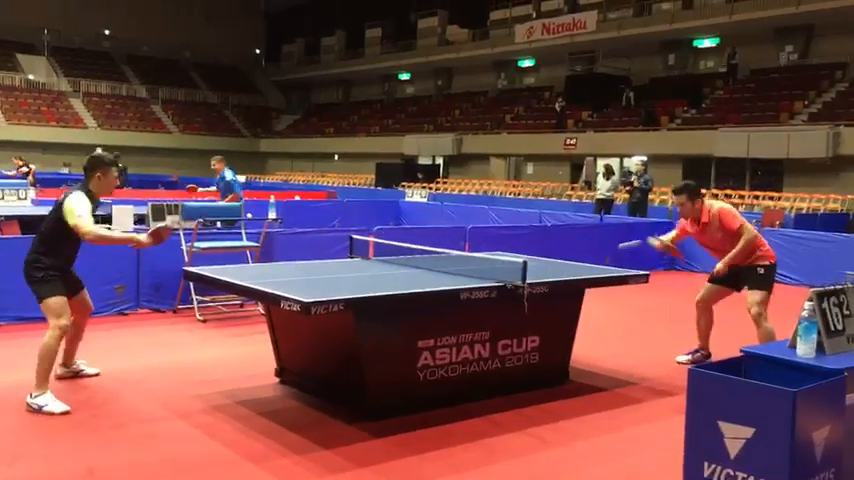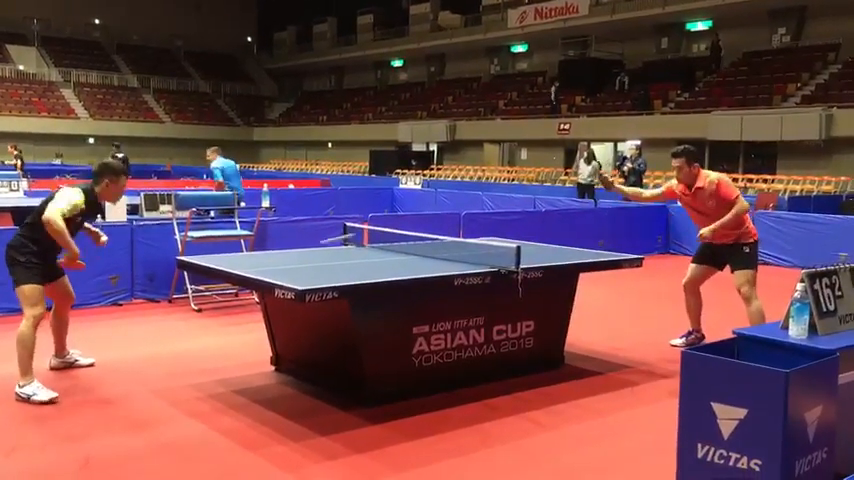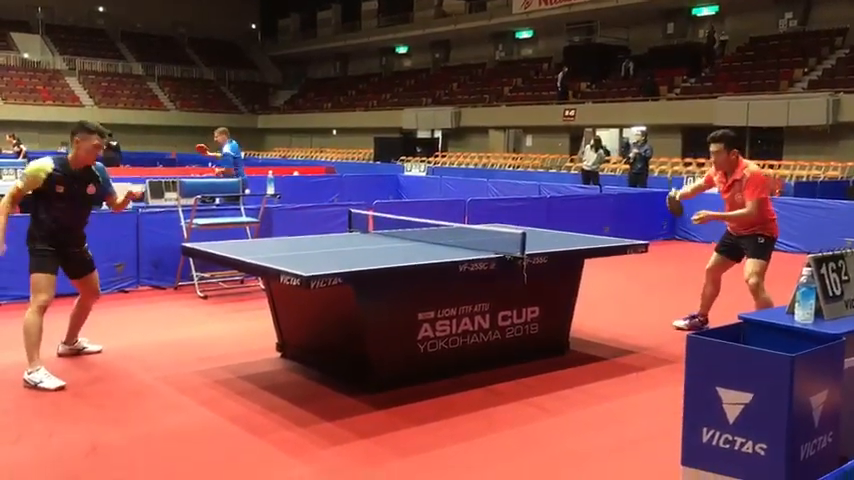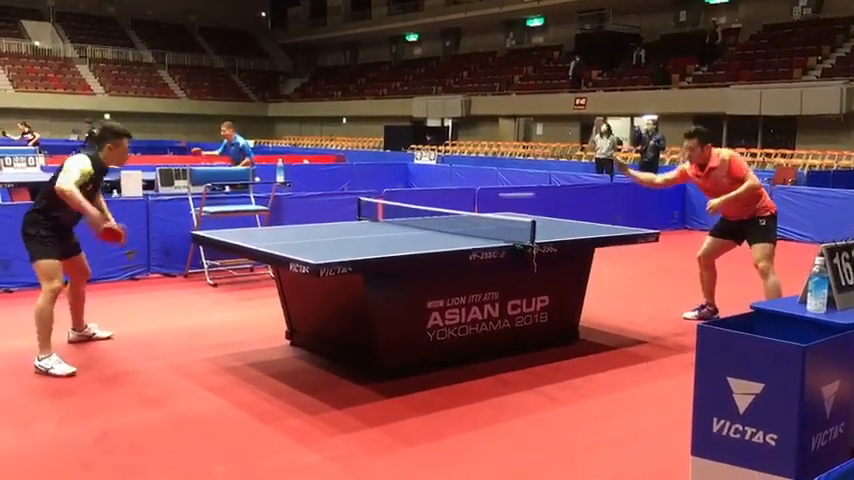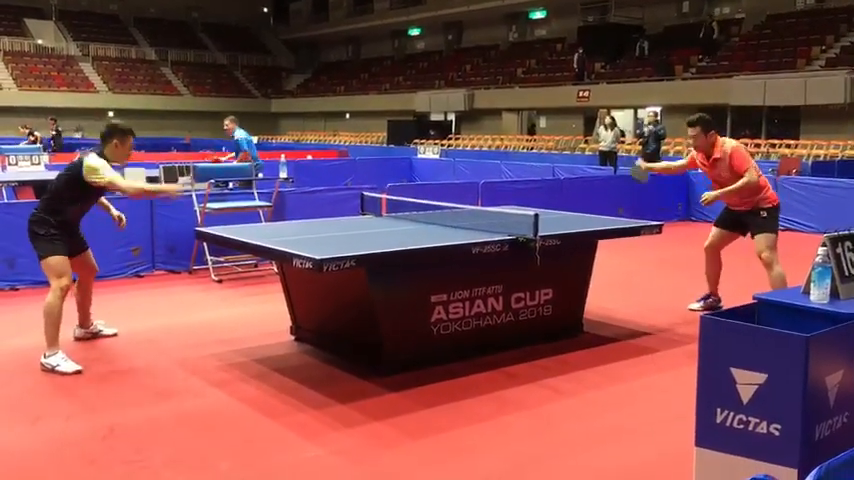
dt=1s
person 1, frame 1
left shoulder: (84, 197)
right shoulder: (77, 199)
right elbow: (89, 233)
left wrist: (111, 233)
right wrist: (135, 239)
left hip: (60, 267)
right hip: (43, 268)
left knee: (84, 312)
right knee: (61, 324)
left ankle: (67, 366)
right ankle: (38, 395)
person 1, frame 2
left shoulder: (92, 202)
right shoulder: (75, 195)
right elbow: (50, 218)
left wrist: (95, 233)
right wrist: (72, 249)
left hip: (42, 254)
right hip: (24, 254)
left knee: (65, 301)
right knee: (35, 314)
left ankle: (61, 356)
right ankle: (26, 384)
person 1, frame 3
left shoulder: (98, 173)
right shoulder: (43, 168)
left elbow: (115, 204)
left wrist: (129, 196)
left hip: (75, 243)
right hip: (44, 244)
left knee: (91, 294)
right knee: (41, 301)
left ankle: (70, 343)
right ankle: (34, 370)
person 1, frame 4
left shoulder: (99, 168)
right shoulder: (82, 163)
left elbow: (94, 195)
right elbow: (64, 188)
left wrist: (109, 220)
right wrist: (94, 217)
left hip: (61, 227)
right hip: (39, 228)
left knee: (81, 275)
right knee: (53, 286)
left ankle: (79, 329)
right ankle: (44, 357)
person 1, frame 5
left shoulder: (99, 162)
right shoulder: (92, 162)
right elbow: (126, 188)
left wrist: (110, 209)
right wrist: (167, 189)
left hip: (66, 225)
right hip: (47, 226)
left knee: (88, 272)
right knee: (61, 284)
left ankle: (86, 326)
right ankle: (51, 354)
person 2, frame 1
left shoulder: (719, 211)
right shoulder: (688, 222)
left elbow: (751, 235)
right elbow: (671, 238)
left wrist: (727, 261)
right wrist: (662, 244)
left hip: (758, 261)
right hip: (733, 265)
left knee: (756, 312)
right knee: (702, 302)
right ankle: (702, 351)
person 2, frame 2
left shoulder: (716, 181)
right shoulder: (677, 187)
left elbow: (743, 207)
right elbow: (645, 195)
left wrist: (715, 227)
right wrist: (616, 187)
left hip: (740, 239)
right hip: (714, 242)
left knee: (746, 292)
right knee: (689, 284)
right ankle: (696, 333)
person 2, frame 3
left shoulder: (753, 174)
right shoulder: (716, 172)
left elbow: (751, 213)
right elbow: (697, 186)
left wrist: (713, 216)
right wrist: (679, 194)
left hip: (759, 232)
right hip: (735, 231)
left knee: (753, 281)
right knee: (712, 271)
right ankle: (701, 318)
person 2, frame 4
left shoulder: (728, 158)
right shoulder: (690, 169)
left elbow: (754, 183)
right elbow: (659, 181)
left wrist: (724, 200)
right wrist: (629, 172)
left hip: (759, 214)
right hip: (732, 217)
left knee: (763, 266)
right knee: (704, 257)
right ankle: (710, 308)
person 2, frame 5
left shoulder: (732, 149)
right shoulder: (698, 154)
left elbow: (753, 179)
right elbow: (675, 166)
left wrist: (717, 194)
right wrist: (647, 166)
left hip: (761, 204)
right hip: (736, 206)
left knee: (767, 257)
right knee: (710, 248)
right ankle: (712, 298)
